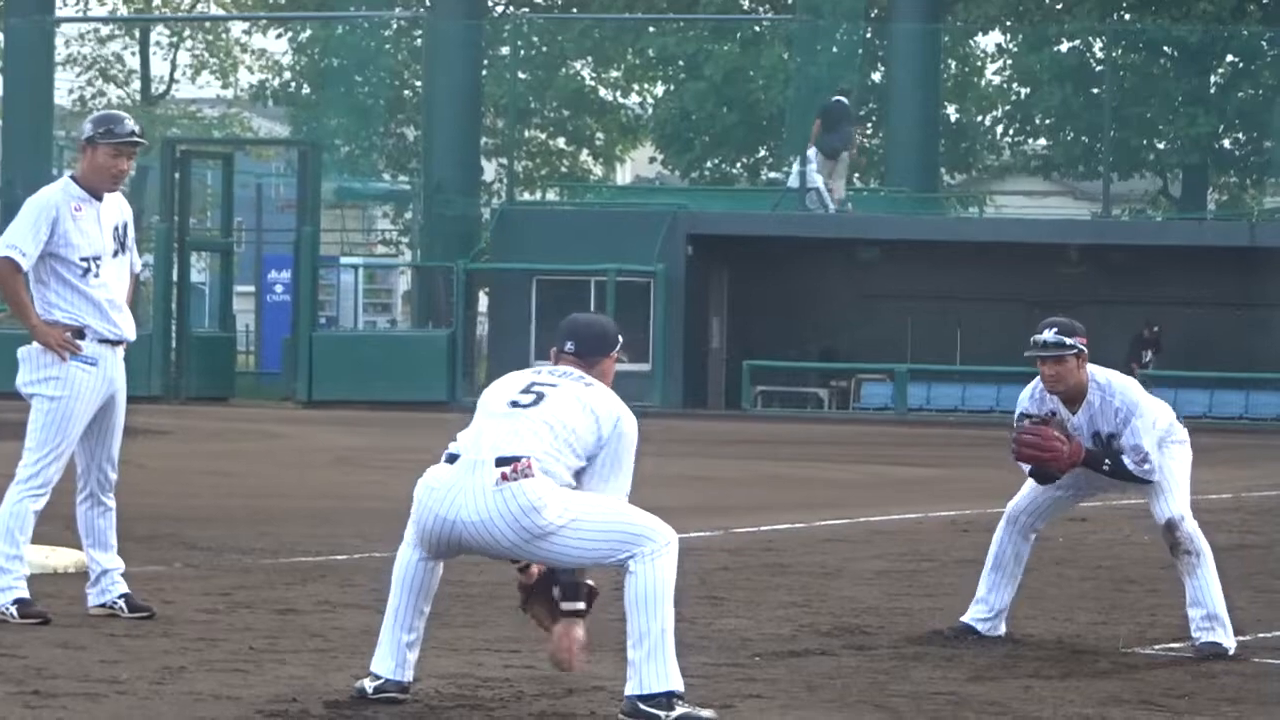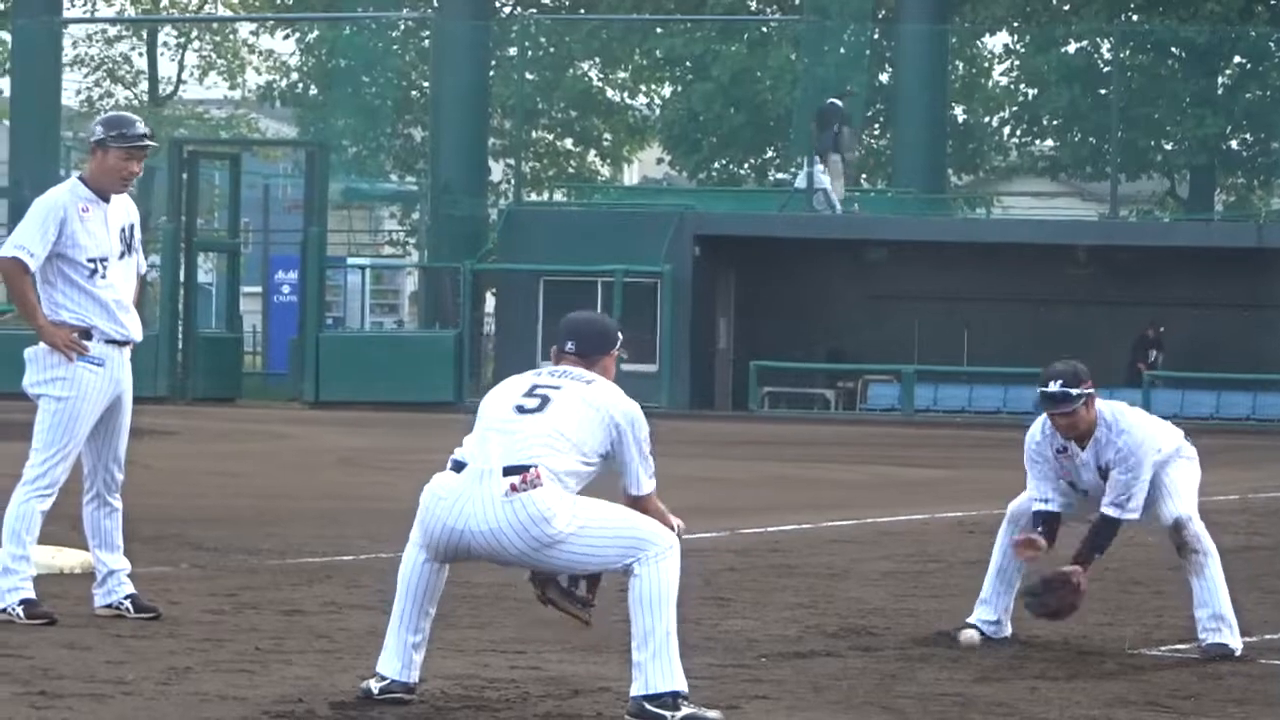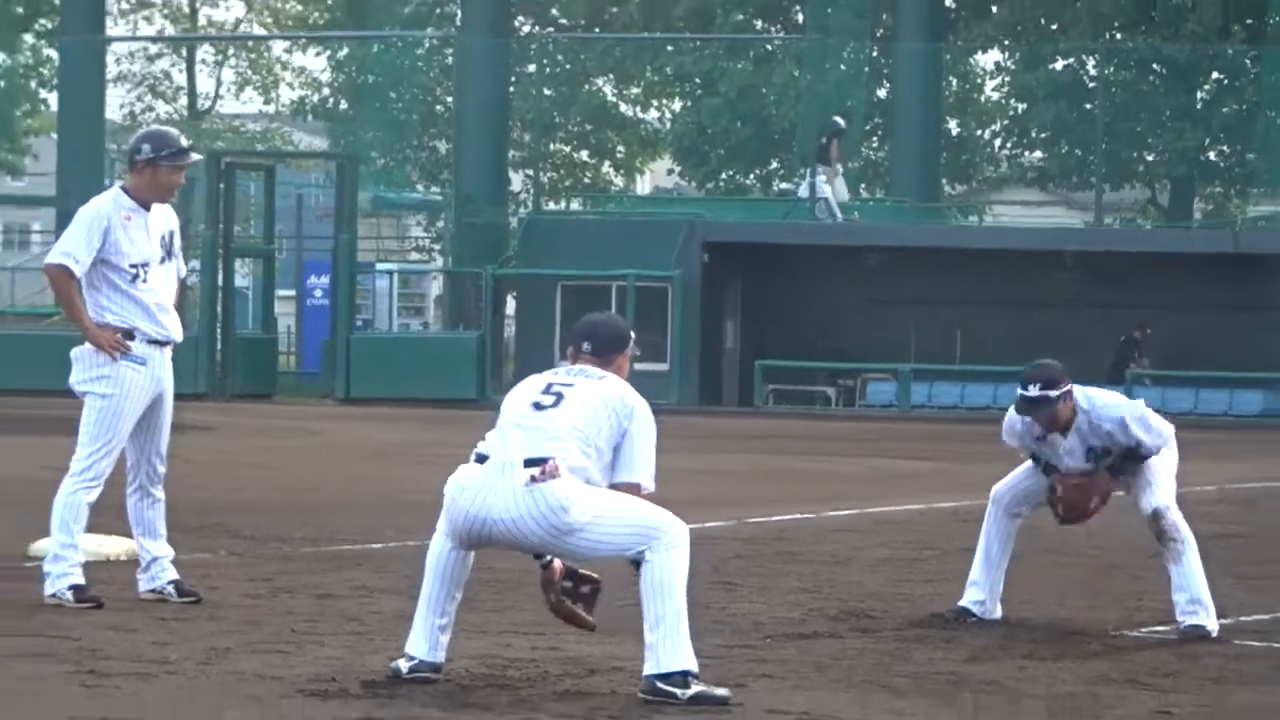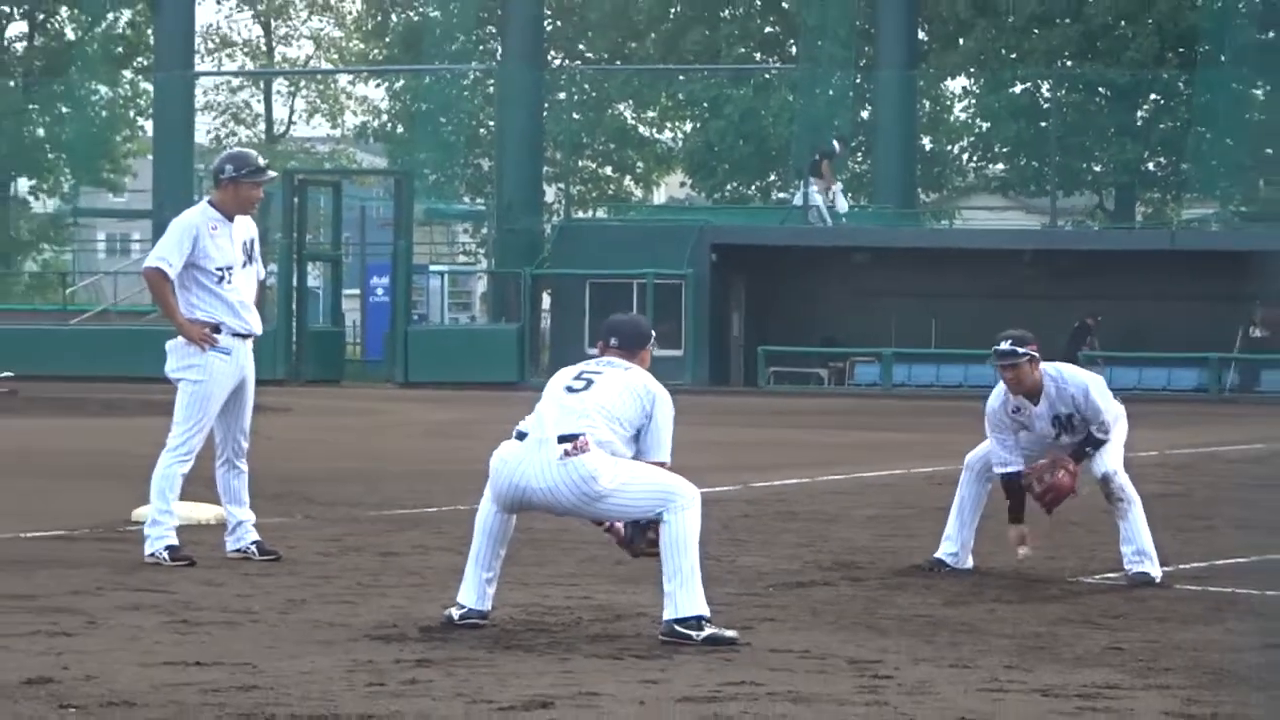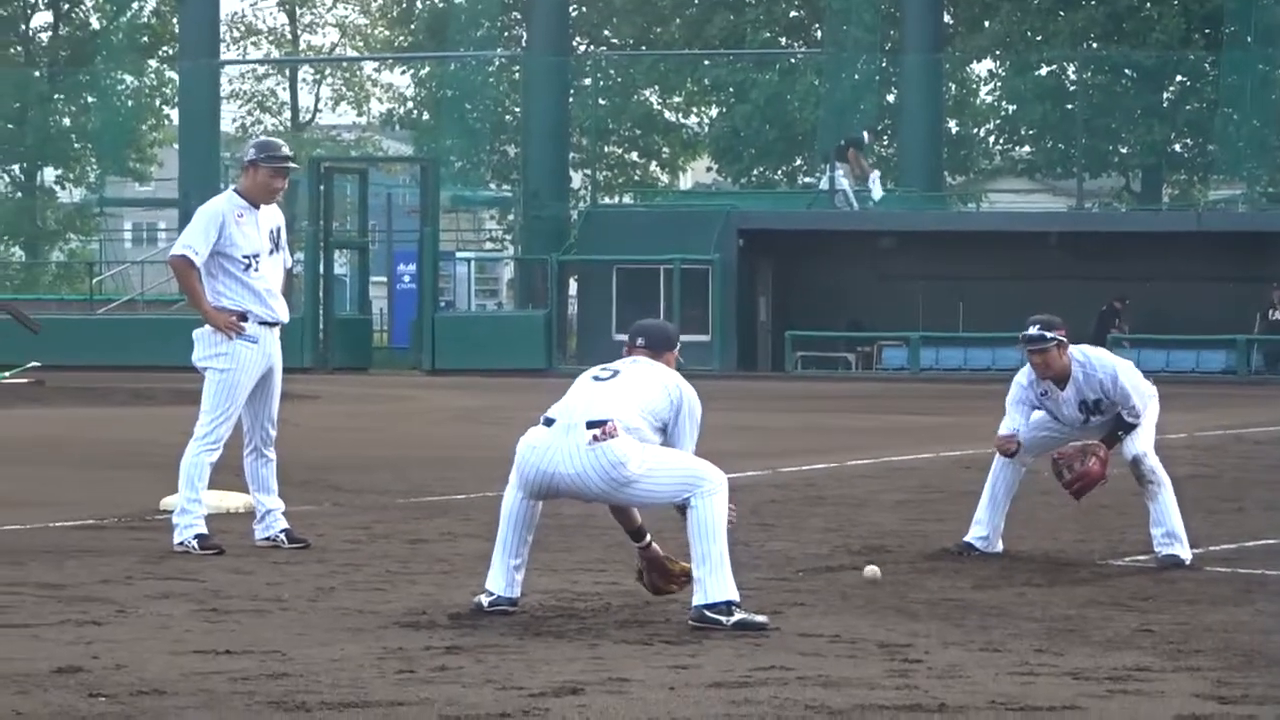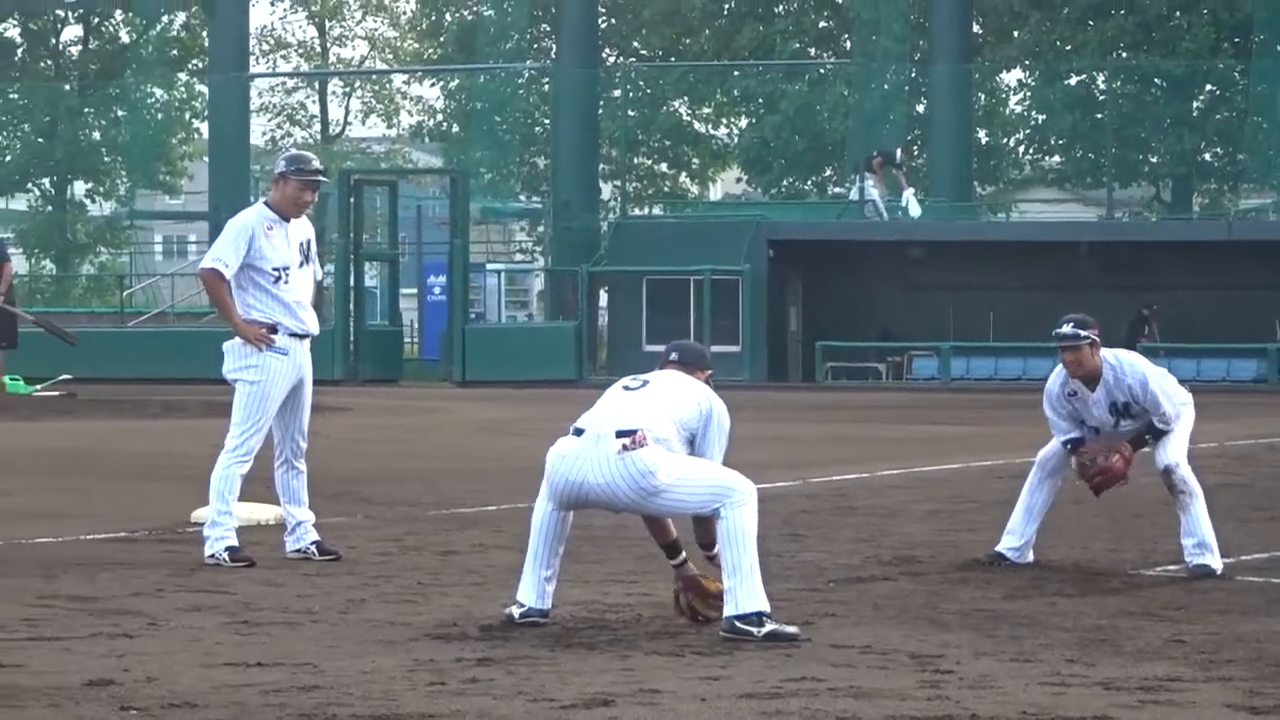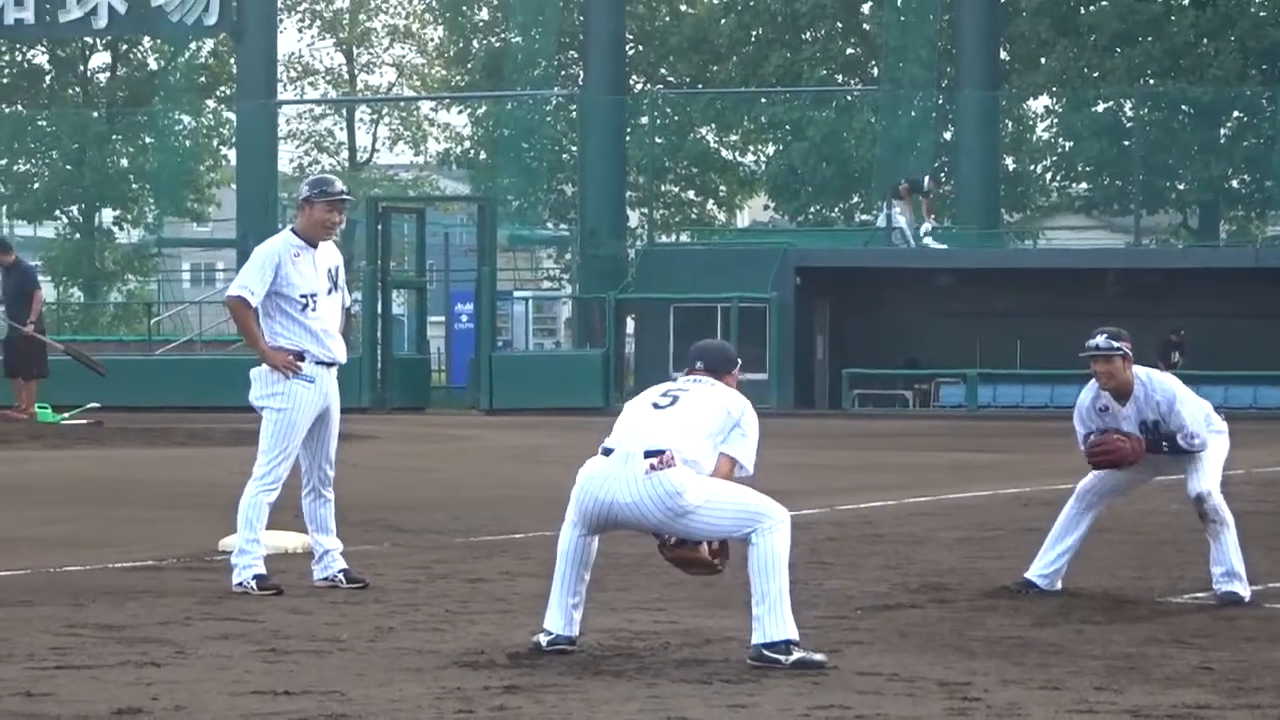
dt=0.4s
person 1, frame 1
left shoulder: (119, 207)
right shoulder: (51, 202)
left hip: (112, 358)
right hip: (70, 359)
left knee: (101, 482)
left ankle: (107, 587)
person 1, frame 2
left shoulder: (126, 208)
right shoulder: (60, 203)
right wrist: (43, 326)
left hip: (119, 359)
right hip: (77, 360)
left knee: (107, 482)
right knee: (43, 477)
left ankle: (114, 588)
person 1, frame 3
left shoulder: (166, 216)
right shoulder: (103, 212)
right elbow: (58, 267)
right wrist: (89, 329)
left hip: (161, 358)
right hip: (121, 360)
left knee: (150, 475)
right knee: (89, 470)
left ankle: (157, 574)
right ankle: (61, 576)
person 1, frame 4
left shoulder: (247, 227)
right shoulder: (193, 223)
right elbow: (154, 270)
right wrist: (182, 324)
left hip: (243, 349)
right hip: (209, 351)
left knee: (235, 450)
right knee: (183, 446)
left ankle: (241, 536)
right ankle: (159, 539)
person 1, frame 5
left shoulder: (274, 214)
right shoulder: (219, 210)
right elbow: (180, 258)
right wrist: (208, 312)
left hip: (270, 338)
right hip: (236, 339)
left knee: (263, 438)
right knee: (210, 435)
left ankle: (270, 524)
right ankle: (188, 528)
person 1, frame 6
left shoulder: (304, 227)
right shoulder: (248, 223)
right elbow: (210, 271)
right wrist: (238, 324)
left hip: (301, 350)
right hip: (266, 351)
left knee: (293, 450)
right knee: (241, 447)
left ankle: (301, 535)
right ankle: (219, 540)
person 1, frame 7
left shoulder: (332, 254)
right shoulder: (275, 251)
right elbow: (237, 299)
right wrist: (265, 352)
left hip: (328, 378)
right hip: (293, 379)
left knee: (321, 478)
right knee: (269, 475)
left ankle: (328, 564)
right ankle: (247, 569)
person 2, frame 1
left shoulder: (505, 382)
right shoulder: (613, 410)
right elbow: (585, 519)
left wrist: (522, 559)
right wrist: (571, 614)
left hip: (442, 494)
right hip: (514, 500)
left knee: (421, 542)
right knee: (654, 543)
left ankle: (388, 673)
person 2, frame 2
left shoulder: (507, 386)
right shoulder: (618, 403)
right elbow: (641, 500)
left wrist: (532, 551)
right wrist: (670, 524)
left hip: (449, 502)
right hip: (522, 511)
left knee: (426, 541)
right knee: (656, 547)
left ankle: (394, 676)
person 2, frame 3
left shoulder: (527, 384)
right shoulder: (628, 400)
right elbow: (627, 495)
left wrist: (544, 556)
right wrist: (643, 554)
left hip: (474, 493)
right hip: (542, 500)
left knee: (452, 531)
right knee: (668, 534)
left ankle: (422, 656)
right ankle: (669, 675)
person 2, frame 4
left shoulder: (564, 374)
right shoulder: (650, 387)
right elbow: (654, 471)
left wrist: (607, 519)
left hip: (517, 465)
right hip: (574, 471)
left knee: (498, 497)
right knee: (682, 498)
left ankle: (471, 605)
right ankle: (685, 620)
person 2, frame 5
left shoulder: (592, 374)
right shoulder: (677, 384)
right elbow: (677, 473)
left wrist: (643, 541)
right wrist: (710, 506)
left hip: (542, 452)
right hip: (602, 455)
left knee: (523, 482)
right knee: (709, 483)
left ankle: (500, 592)
right ankle: (715, 605)
person 2, frame 6
left shoulder: (622, 385)
right shoulder: (708, 399)
right elbow: (700, 489)
left wrist: (678, 560)
right wrist: (710, 551)
left hip: (571, 461)
right hip: (631, 465)
left knee: (554, 494)
right knee: (738, 494)
left ankle: (531, 604)
right ankle: (746, 617)
person 2, frame 7
left shoulder: (648, 395)
right shoulder: (737, 403)
right elbow: (721, 477)
left wrist: (660, 533)
right wrist: (699, 537)
left hip: (600, 479)
right hip: (661, 485)
left knee: (579, 521)
right knee: (771, 520)
left ankle: (558, 631)
right ankle: (774, 644)
person 3, frame 1
left shoulder: (1123, 395)
right shoulder: (1032, 400)
left elbow: (1144, 469)
right elbow: (1038, 472)
left wrist: (1081, 457)
right wrist: (1054, 463)
left hip: (1158, 445)
right hip: (1085, 456)
left knee: (1175, 520)
right knee: (1019, 513)
person 3, frame 2
left shoulder: (1129, 433)
right shoulder: (1040, 436)
left elbow: (1117, 512)
right elbow: (1044, 502)
left wrist: (1081, 564)
right wrist: (1042, 538)
right hip: (1089, 480)
left knee: (1183, 521)
right knee: (1019, 514)
person 3, frame 3
left shoulder: (1109, 411)
right shoulder: (1018, 423)
left elbow: (1156, 438)
left wrist: (1110, 471)
right wrist: (1056, 476)
right hip: (1070, 463)
left knee: (1160, 509)
right knee: (1003, 498)
left ankle: (1197, 617)
person 3, frame 4
left shoulder: (1075, 382)
right shoulder: (999, 404)
left elbow: (1104, 424)
right elbow: (1008, 464)
left wrist: (1072, 462)
right wrist: (1016, 520)
left hip: (1094, 428)
right hip: (1038, 435)
left knee: (1110, 474)
right knee: (976, 464)
left ankle: (1143, 566)
right ankle: (953, 555)
person 3, frame 5
left shoulder: (1103, 367)
right shoulder: (1025, 383)
left elbow: (1135, 409)
right elbow: (1012, 430)
left wrist: (1103, 448)
right wrist: (1008, 444)
left hip: (1129, 406)
right hip: (1066, 418)
left knee: (1140, 455)
right knee: (1008, 447)
left ankle: (1172, 548)
right ankle: (982, 539)
person 3, frame 6
left shoulder: (1133, 371)
right shoulder: (1057, 385)
left elbow: (1167, 417)
right elbow: (1069, 432)
left wrist: (1129, 449)
right wrist: (1079, 456)
left hip: (1166, 411)
right hip: (1102, 425)
left knee: (1171, 465)
right knee: (1047, 460)
left ankle: (1203, 557)
right ankle: (1014, 549)
person 3, frame 7
left shoulder: (1164, 389)
right shoulder: (1089, 400)
left elbow: (1195, 440)
left wrist: (1142, 445)
left hip: (1201, 435)
right hip: (1141, 448)
left knee: (1204, 493)
right knee: (1087, 492)
left ankle: (1231, 583)
right ankle: (1042, 576)
